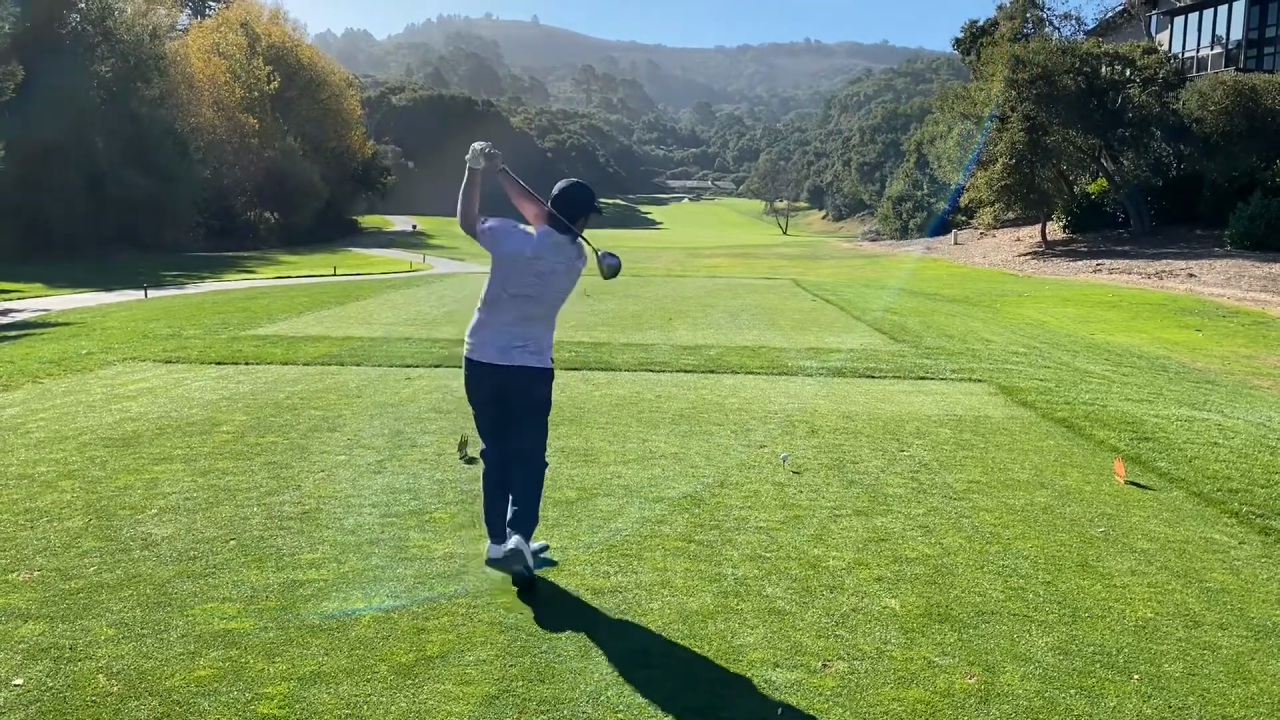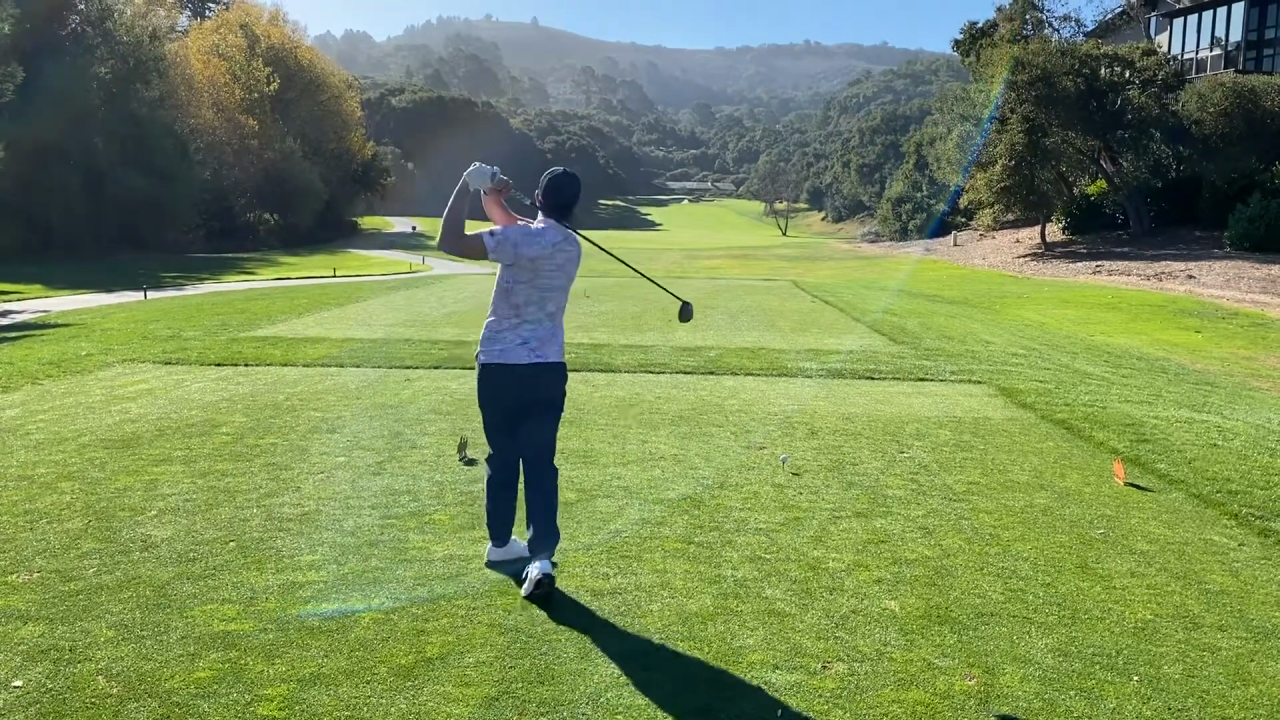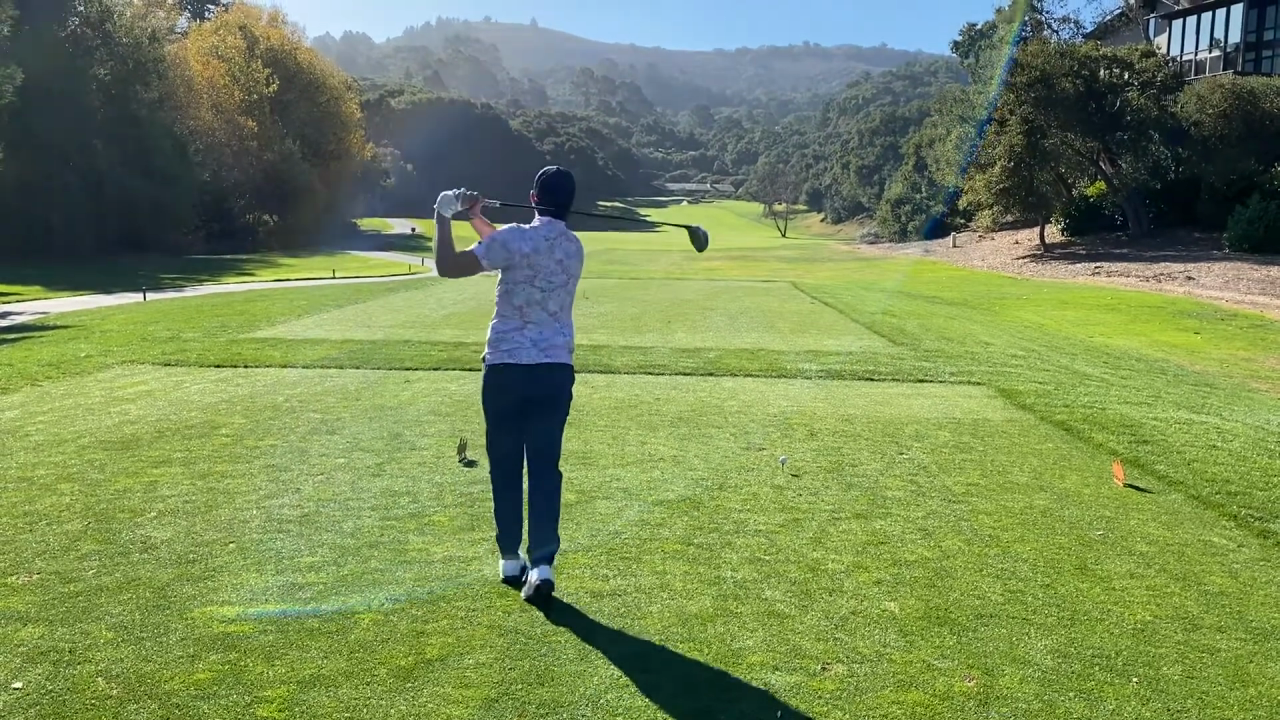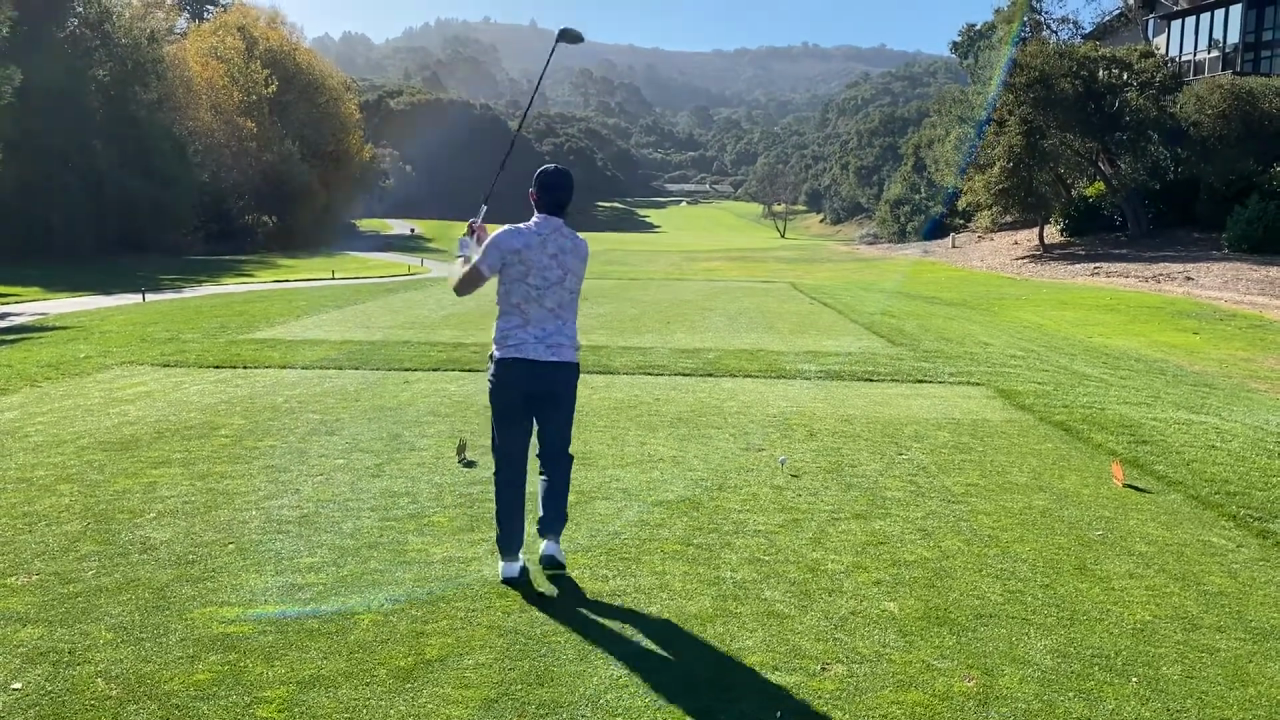
dt=0.3s
person 1, frame 1
left shoulder: (512, 240)
right shoulder: (575, 258)
left elbow: (466, 220)
right elbow: (545, 225)
left wrist: (476, 168)
right wrist: (504, 177)
left hip: (479, 362)
right hip: (531, 372)
left knee: (496, 455)
right knee: (528, 457)
left ankle: (500, 540)
right ankle: (515, 537)
person 1, frame 2
left shoulder: (524, 241)
right shoulder: (571, 247)
left elbow: (449, 243)
left wrist: (468, 184)
right wrist: (491, 194)
left hip: (499, 367)
right hip: (547, 370)
left knee: (502, 458)
right knee: (540, 464)
left ankle: (500, 543)
right ankle: (542, 558)
person 1, frame 3
left shoulder: (515, 238)
right shoulder: (574, 248)
left elbow: (448, 268)
left wrist: (443, 220)
right wrist: (478, 218)
left hip: (505, 367)
right hip: (555, 370)
left knee: (505, 466)
right knee: (544, 467)
left ankle: (510, 559)
right ankle: (541, 564)
person 1, frame 4
left shoulder: (509, 240)
right shoulder: (579, 248)
left elbow: (461, 287)
left wrist: (466, 254)
right wrist: (489, 243)
left hip: (511, 365)
right hip: (561, 367)
left knee: (509, 466)
right knee: (555, 458)
left ankle: (510, 559)
right ankle: (551, 539)
